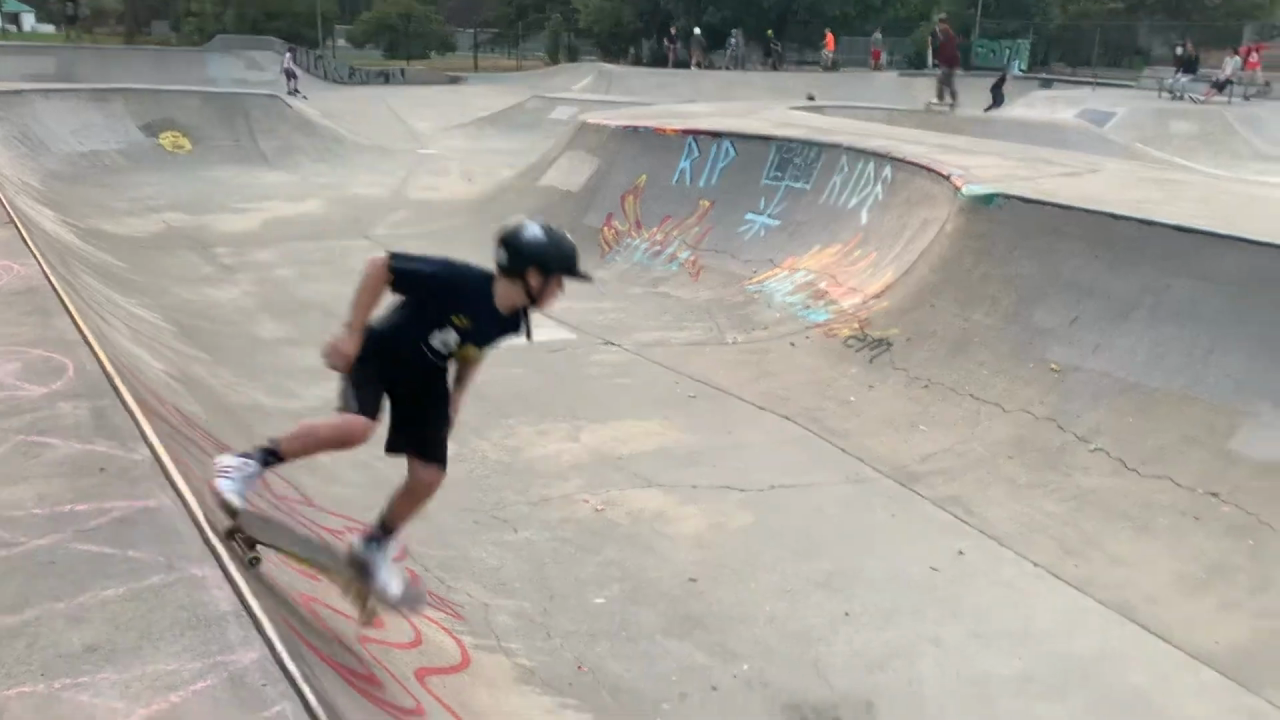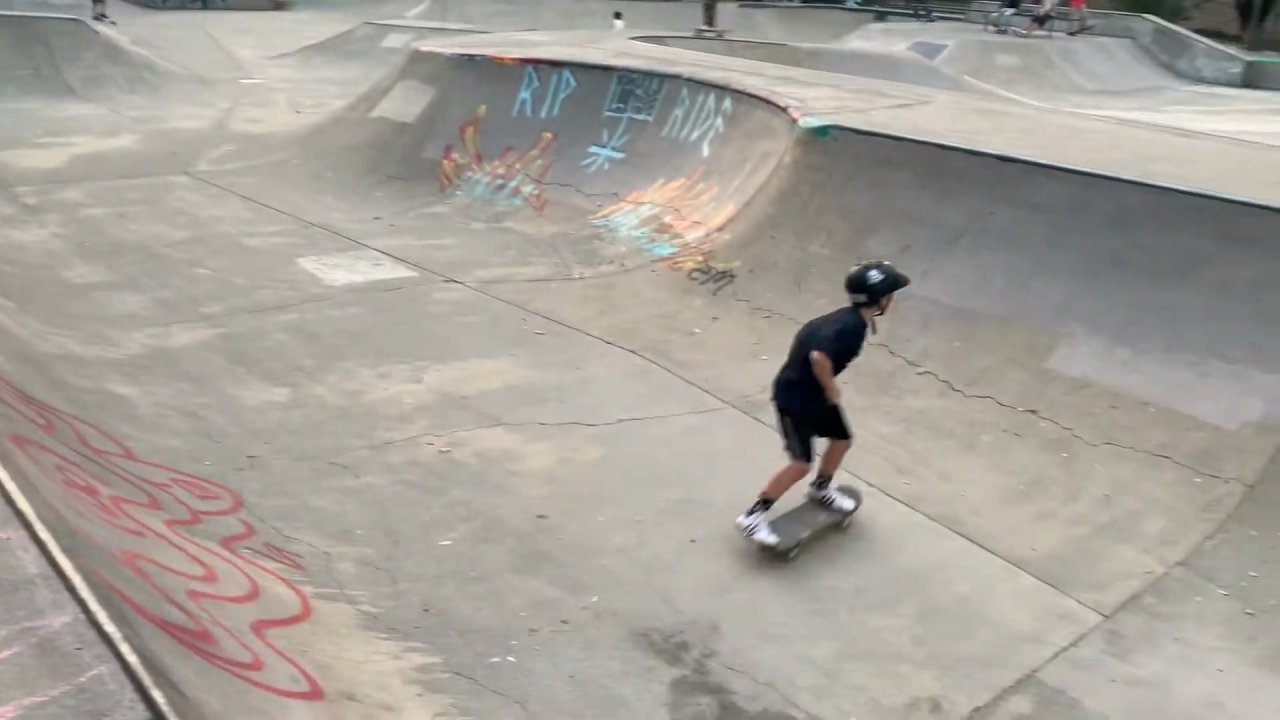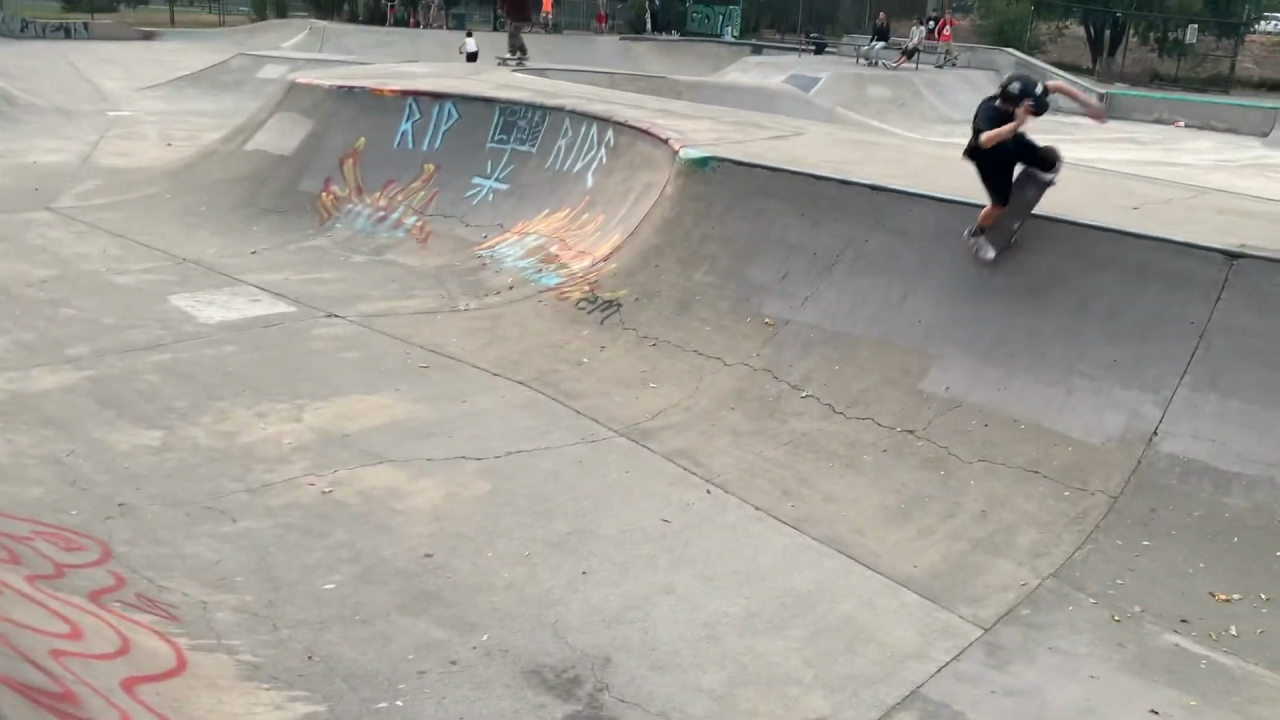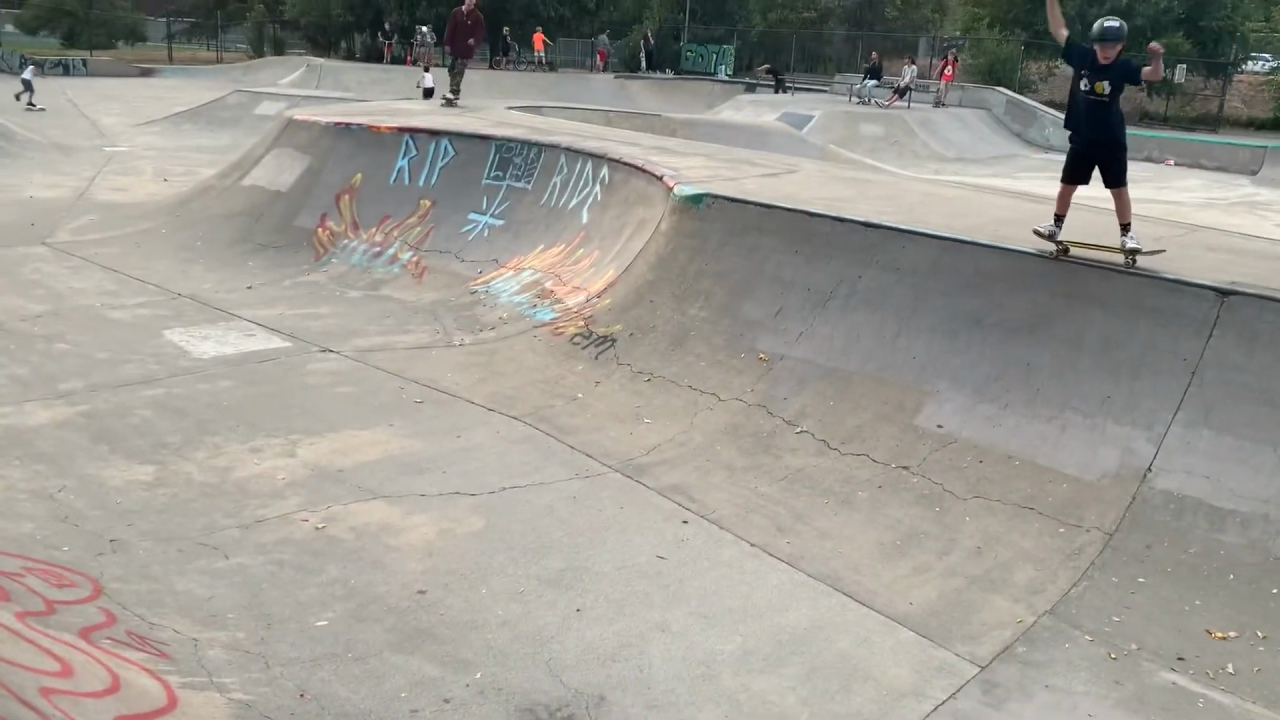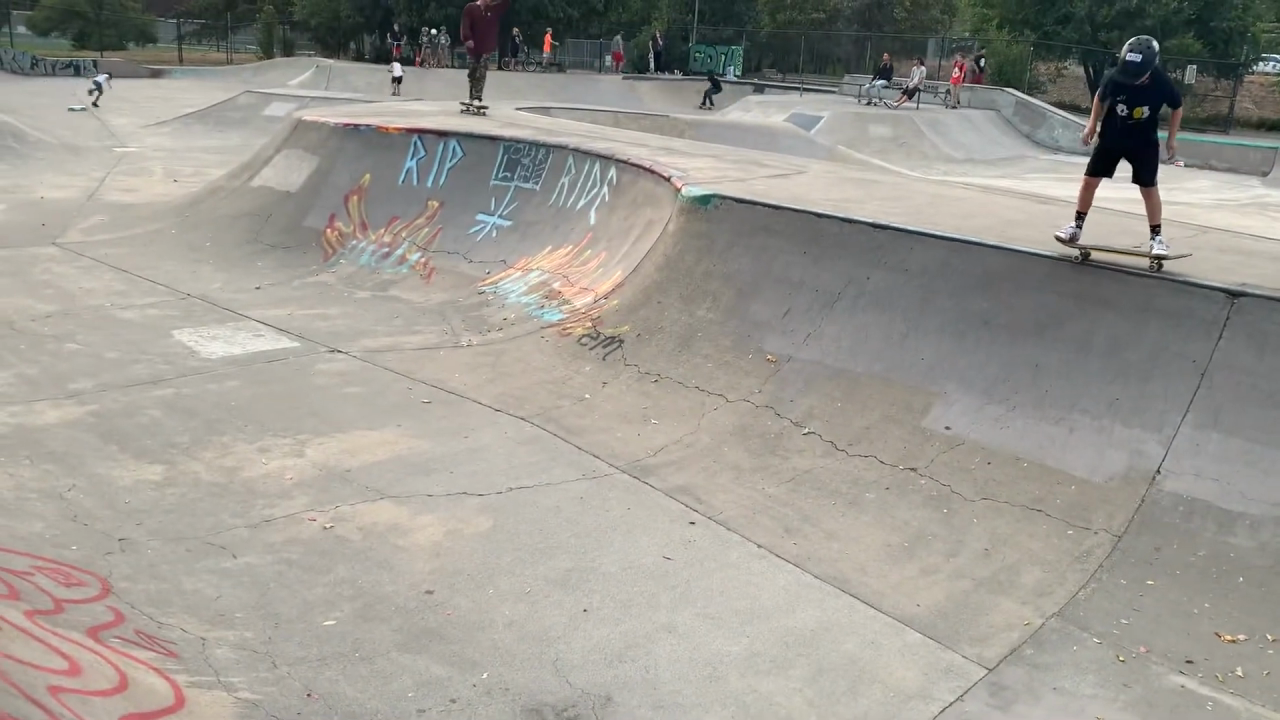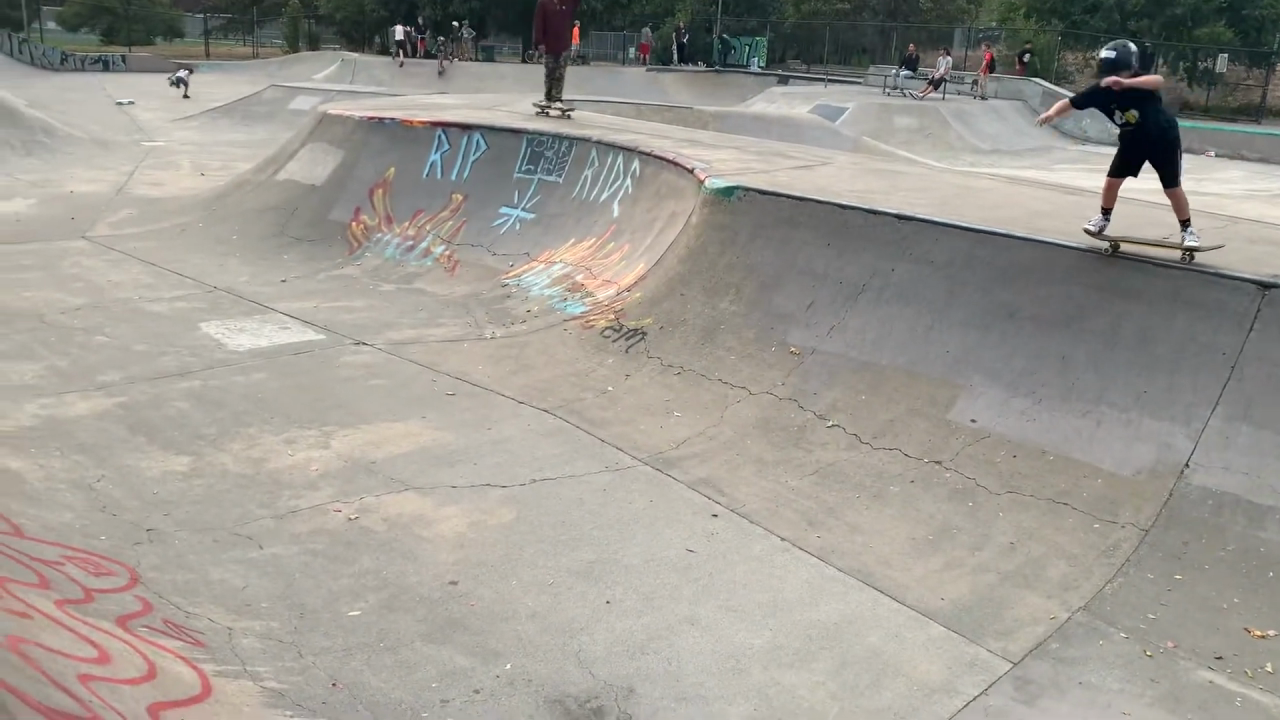
dt=0.7s
person 1, frame 1
left shoulder: (514, 316)
right shoulder: (457, 282)
right elbow: (381, 265)
left wrist: (455, 398)
right wrist: (352, 330)
left hip: (426, 376)
right hip: (376, 354)
left knee: (427, 476)
right knee: (355, 428)
left ankle: (374, 545)
right ankle: (253, 461)
person 1, frame 2
left shoulder: (846, 318)
right shoulder: (850, 327)
left elbow: (807, 333)
right elbow: (819, 356)
right wrist: (832, 394)
left hip: (811, 389)
right hip: (794, 395)
left knee: (842, 440)
right knee: (801, 464)
left ankle: (820, 488)
right ankle: (754, 515)
person 1, frame 3
left shoulder: (1018, 96)
right shoulder: (988, 114)
left elbow: (1055, 85)
right elbow: (986, 141)
left wrist: (1087, 101)
right wrist: (1017, 124)
left hip: (1014, 144)
right hip: (992, 158)
left knee: (1051, 162)
right knee: (999, 204)
right ankle: (976, 234)
person 1, frame 4
left shoulder: (1124, 67)
right shoulder: (1081, 56)
left elbow: (1155, 75)
right elbow: (1058, 30)
left wrist: (1157, 58)
left hip: (1112, 140)
right hip: (1081, 139)
left knee: (1118, 189)
right knee: (1067, 186)
left ankle: (1126, 234)
right ankle: (1056, 226)
person 1, frame 5
left shoulder: (1162, 83)
right shoulder: (1114, 77)
left elbow: (1177, 108)
right elbow: (1100, 97)
left wrist: (1172, 138)
right wrist: (1092, 123)
left hip: (1144, 142)
right hip: (1110, 138)
left knee: (1149, 188)
right knee: (1089, 180)
left ankle: (1156, 237)
right ankle: (1077, 226)
person 1, frame 6
left shoulder: (1140, 85)
right shoulder: (1101, 90)
left elbow: (1158, 81)
right elbow: (1068, 103)
left wrist: (1124, 83)
right wrist: (1051, 113)
left hip: (1163, 137)
right hip: (1132, 139)
left knee: (1172, 187)
right knee: (1113, 180)
left ankle: (1187, 229)
right ankle: (1104, 218)
